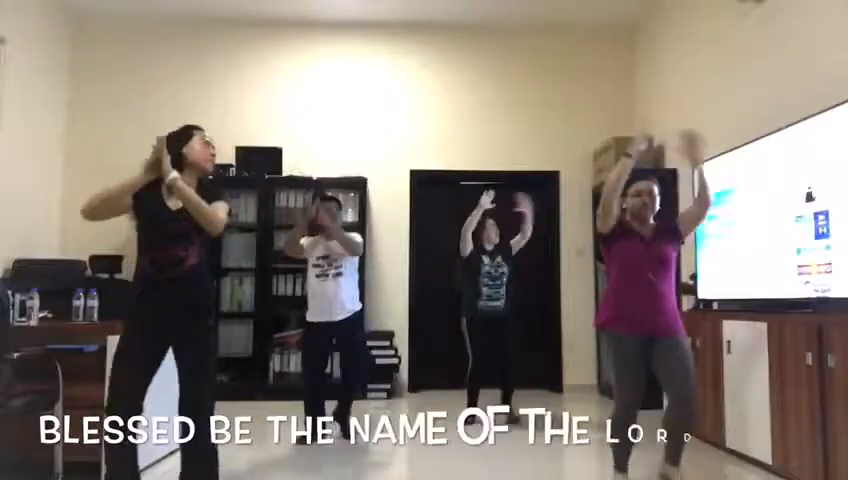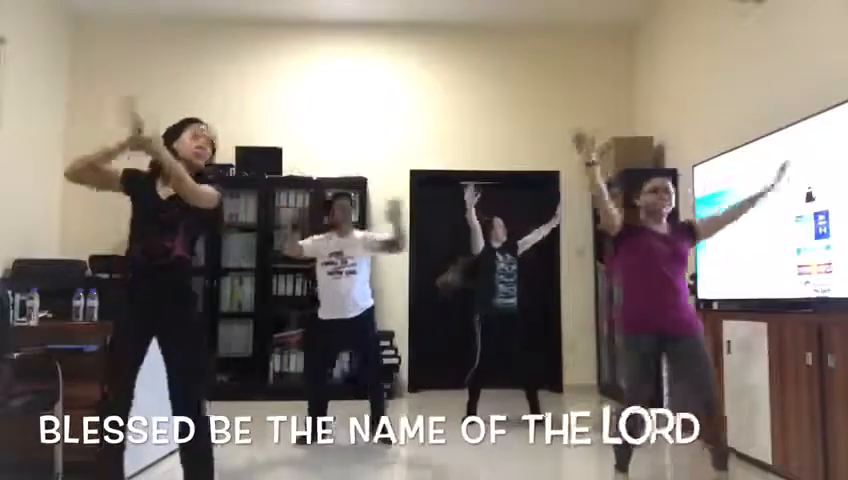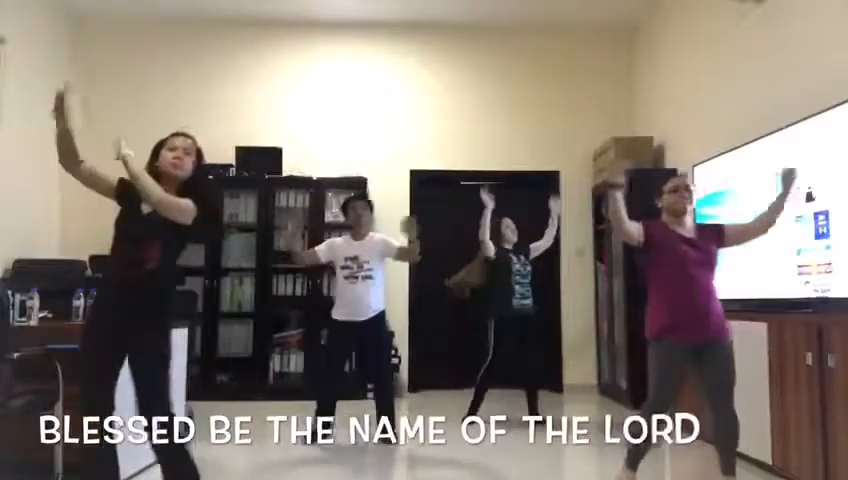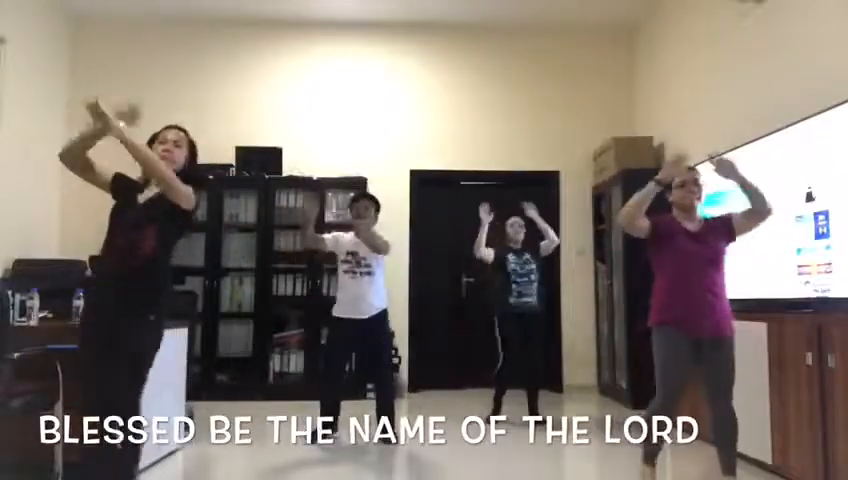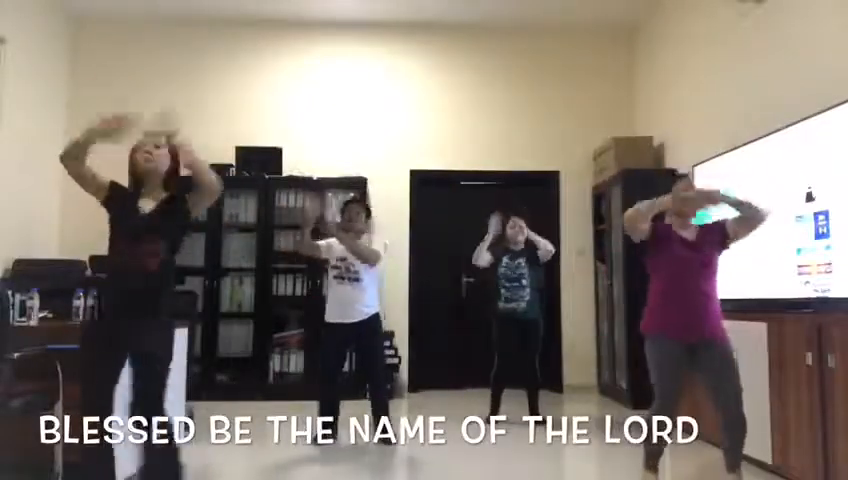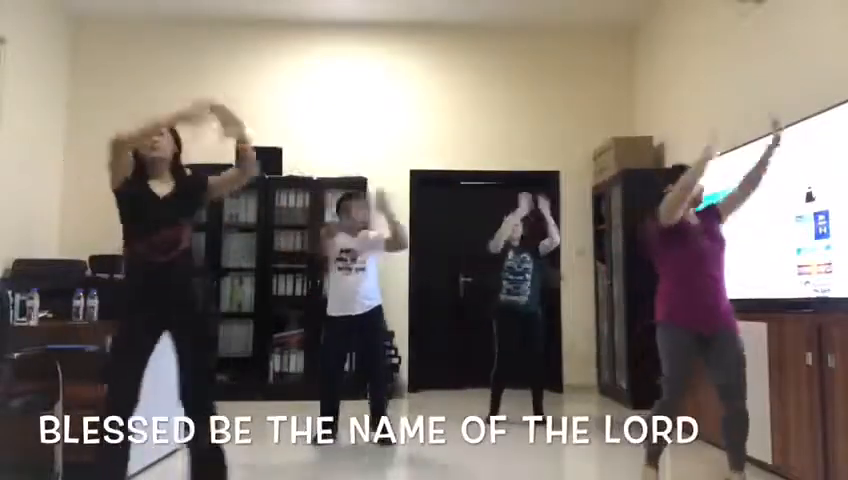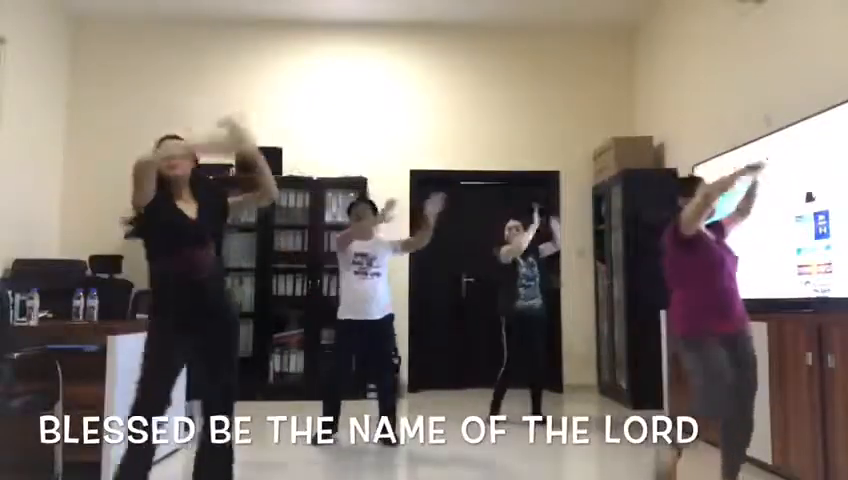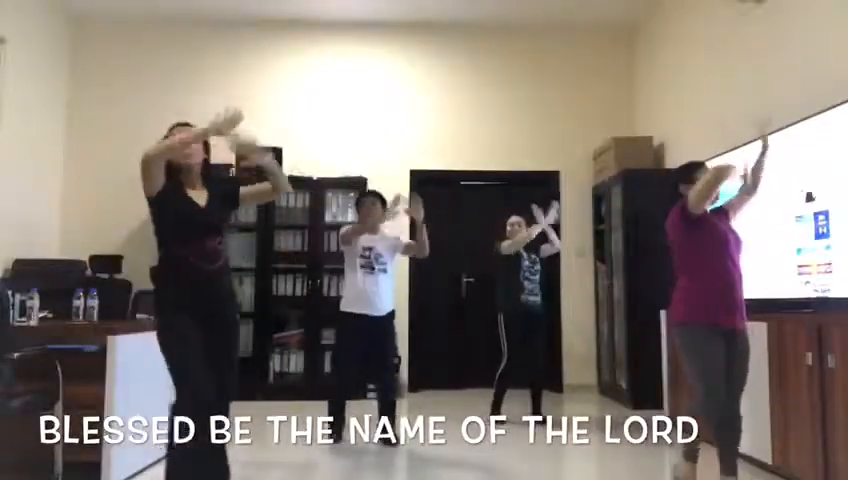
dt=0.2s
person 1, frame 1
left shoulder: (211, 198)
right shoulder: (143, 194)
left elbow: (215, 226)
right elbow: (89, 211)
left wrist: (173, 178)
right wrist: (146, 175)
left hip: (195, 315)
right hip: (146, 313)
left knee: (197, 415)
right knee: (120, 410)
person 1, frame 2
left shoulder: (206, 190)
right shoulder: (138, 181)
left elbow: (193, 195)
right elbow: (74, 173)
left wrist: (157, 147)
right wrist: (125, 144)
left hip: (179, 305)
right hip: (133, 302)
left knee: (188, 408)
right knee: (114, 403)
person 1, frame 3
left shoulder: (189, 206)
right shoulder: (128, 193)
left elbow: (159, 202)
right elbow: (72, 165)
left wrist: (128, 157)
right wrist: (62, 120)
left hip: (150, 318)
right hip: (106, 313)
left knee: (155, 412)
right knee: (95, 410)
person 1, frame 4
left shoulder: (184, 195)
right shoulder: (125, 187)
left elbow: (162, 177)
right elbow: (70, 159)
left wrist: (120, 130)
right wrist: (101, 127)
left hip: (143, 313)
right hip: (101, 307)
left knee: (123, 407)
right knee: (97, 407)
person 1, frame 5
left shoulder: (182, 203)
right shoulder: (119, 198)
left elbow: (212, 184)
right elbow: (70, 161)
left wrist: (177, 142)
right wrist: (96, 134)
left hip: (153, 318)
right hip: (108, 315)
left knee: (148, 409)
right knee: (94, 411)
person 1, frame 6
left shoulder: (194, 187)
right shoulder: (128, 184)
left elbow: (247, 173)
right elbow: (119, 143)
left wrist: (240, 134)
right wrist: (181, 115)
left hip: (187, 301)
right hip: (141, 301)
left knee: (199, 398)
right knee: (119, 399)
person 1, frame 7
left shoulder: (213, 203)
right shoulder: (151, 203)
left elbow: (267, 194)
right elbow: (142, 165)
left wrist: (252, 153)
right wrist: (208, 144)
left hip: (216, 315)
right hip: (170, 316)
left knee: (219, 406)
right knee: (150, 402)
person 1, frame 8
left shoulder: (222, 191)
right shoulder: (162, 190)
left elbow: (280, 189)
right elbow: (152, 156)
left wrist: (267, 162)
right wrist: (213, 127)
left hip: (219, 306)
right hip: (176, 308)
left knee: (218, 398)
right knee: (194, 394)
person 2, frame 1
left shoulder: (672, 232)
right shoulder: (614, 232)
left elbow: (703, 204)
right elbow: (608, 194)
left wrist: (697, 163)
right wrist: (631, 155)
left hip: (667, 330)
right hip: (623, 330)
left knee: (685, 398)
right knee: (627, 403)
person 2, frame 2
left shoulder: (684, 232)
right shoulder: (624, 230)
left elbow: (729, 216)
right elbow: (603, 200)
left wrist: (767, 188)
right wrist: (591, 162)
left hip: (684, 327)
right hip: (639, 330)
left knee: (707, 400)
right knee: (635, 402)
person 2, frame 3
left shoulder: (710, 234)
right shoulder: (651, 233)
left elbow: (758, 227)
right elbow: (621, 226)
left wrist: (784, 194)
right wrist: (616, 188)
left hip: (713, 332)
right hip: (669, 334)
left knee: (724, 409)
right knee: (657, 406)
person 2, frame 4
left shoulder: (719, 227)
right shoulder: (659, 227)
left elbow: (762, 211)
right elbow: (626, 220)
left wrist: (737, 177)
right wrist: (659, 180)
left hip: (716, 328)
right hip: (672, 327)
left knee: (722, 404)
right knee: (667, 399)
person 2, frame 5
left shoulder: (714, 233)
right shoulder: (656, 233)
left elbow: (758, 217)
right elbow: (630, 220)
left wrist: (722, 198)
right wrist: (671, 198)
left hip: (709, 334)
right hip: (665, 334)
left knee: (733, 407)
right knee: (666, 406)
person 2, frame 6
left shoulder: (709, 217)
right shoulder: (664, 222)
left elbow: (745, 188)
right elbow: (678, 195)
left wrist: (770, 150)
right wrist: (704, 158)
left hip: (720, 323)
right hip: (678, 324)
left knee: (736, 402)
right knee: (673, 398)
person 2, frame 7
left shoulder: (714, 232)
right shoulder: (680, 233)
left elbow: (742, 212)
right elbow: (708, 194)
left wrist: (754, 181)
right wrist: (740, 173)
left hip: (735, 331)
right hip: (698, 333)
left knee: (742, 414)
right knee: (720, 402)
right ankle: (675, 448)
person 2, frame 8
left shoulder: (718, 217)
right shoulder: (684, 214)
left elbow: (748, 193)
right elbow: (718, 174)
left wrist: (762, 156)
right wrist: (725, 167)
left hip: (732, 322)
right hip: (696, 322)
left knee: (730, 406)
right knee: (710, 399)
person 3, frame 1
left shoulder: (351, 237)
right shoulder: (310, 244)
left elbow: (356, 249)
right elbow: (289, 249)
left wrist: (330, 225)
right wrist: (303, 222)
left hip: (349, 317)
right hip: (317, 320)
left knee: (355, 370)
right knee: (313, 375)
left ankle: (342, 413)
right ankle: (314, 427)
person 3, frame 2
left shoulder: (366, 238)
right shoulder: (319, 242)
left elbow: (397, 246)
right elbow: (291, 251)
left wrist: (396, 222)
right wrist: (288, 227)
left hip: (361, 315)
right hip: (328, 318)
left knee: (372, 372)
right knee: (316, 373)
left ankle: (379, 425)
right ankle: (314, 428)
person 3, frame 3
left shoulder: (381, 242)
right shoulder: (335, 245)
left elbow: (411, 256)
right elbow: (305, 259)
left wrist: (413, 236)
right wrist: (294, 238)
left hip: (373, 319)
right hip: (342, 320)
left knee: (382, 375)
right knee: (330, 374)
left ankle: (386, 428)
person 3, frame 4
left shoulder: (376, 239)
right shoulder: (340, 239)
left elbow: (381, 247)
right elbow: (313, 242)
left wrist: (363, 226)
right wrist: (309, 221)
left hip: (375, 317)
right hip: (343, 317)
left knee: (382, 373)
right knee: (331, 372)
left ankle: (387, 427)
right ankle: (327, 425)
person 3, frame 5
left shoulder: (372, 247)
right shoulder: (332, 245)
left elbow: (370, 258)
right elbow: (306, 249)
left wrist: (336, 233)
right wrist: (308, 225)
left hip: (367, 320)
right hip: (335, 321)
left knee: (376, 375)
right knee: (328, 376)
right ankle: (328, 428)
person 3, frame 6
left shoulder: (375, 238)
right shoulder: (334, 240)
left elbow: (402, 243)
right elbow: (324, 236)
left wrist: (387, 213)
right wrist: (348, 222)
left hip: (369, 313)
right hip: (337, 315)
left knee: (376, 372)
right knee: (329, 373)
left ankle: (380, 426)
right ankle: (329, 427)
person 3, frame 7
left shoulder: (386, 244)
right shoulder: (345, 244)
left elbow: (419, 242)
right elbow: (345, 237)
left wrist: (429, 219)
right wrist: (379, 218)
left hip: (381, 319)
right hip: (349, 319)
left knee: (386, 377)
right knee: (338, 375)
left ankle: (388, 428)
right ankle: (328, 428)
person 3, frame 8
left shoulder: (391, 241)
right shoulder: (351, 235)
left elbow: (422, 251)
right elbow: (347, 236)
left wrist: (419, 222)
right wrist: (384, 216)
left hip: (383, 315)
right hip: (352, 314)
left knee: (385, 375)
right knee: (343, 372)
left ankle: (387, 428)
right ankle: (335, 425)
person 4, frame 1
left shoulder: (506, 251)
right shoulder: (471, 252)
left elbow: (526, 234)
right elbow: (466, 231)
left wrist: (527, 212)
right wrist: (481, 207)
left hip: (501, 317)
right hip: (475, 317)
left knee: (507, 361)
right knee: (477, 362)
left ankle: (507, 408)
right ankle: (471, 410)
person 4, frame 2
left shoulder: (512, 249)
right shoulder: (481, 251)
left elbow: (536, 235)
right elbow: (476, 228)
left wrist: (556, 219)
right wrist: (469, 207)
left hip: (510, 315)
right hip: (488, 316)
left knee: (522, 360)
right knee: (483, 362)
left ankle: (535, 409)
right ankle: (471, 410)
person 4, frame 3
left shoulder: (524, 252)
right shoulder: (495, 253)
left elbow: (547, 240)
right elbow: (484, 238)
left wrist: (554, 215)
right wrist: (488, 210)
left hip: (527, 316)
right hip: (503, 317)
left knee: (532, 364)
right knee: (494, 361)
left ankle: (534, 411)
right ankle: (473, 410)
person 4, frame 4
left shoulder: (533, 250)
right shoulder: (500, 252)
left elbow: (554, 241)
right elbow: (479, 252)
left wrist: (535, 217)
right wrist: (485, 224)
left hip: (533, 315)
right hip: (508, 315)
left knee: (534, 362)
right knee: (508, 362)
left ankle: (534, 411)
right ankle: (496, 409)
person 4, frame 5
left shoulder: (533, 254)
right shoulder: (498, 252)
left elbow: (550, 250)
right elbow: (477, 261)
left wrist: (529, 233)
right wrist: (490, 234)
left hip: (530, 318)
right hip: (504, 318)
left knee: (530, 364)
right knee: (502, 362)
left ankle: (534, 411)
right ankle: (494, 411)
person 4, frame 6
left shoulder: (533, 249)
right shoulder: (501, 248)
left elbow: (555, 241)
right elbow: (497, 240)
left wrist: (546, 213)
right wrist: (520, 211)
left hip: (531, 314)
right hip: (506, 312)
left knee: (537, 360)
right knee: (503, 360)
left ankle: (538, 411)
right ankle: (494, 410)
person 4, frame 7
left shoulder: (533, 252)
right shoulder: (505, 253)
left elbow: (556, 245)
right elbow: (518, 247)
left wrist: (554, 224)
right wrist: (534, 226)
left hip: (536, 316)
right hip: (513, 316)
left knee: (537, 363)
right knee: (511, 362)
left ankle: (537, 411)
right ankle: (494, 410)
person 4, frame 8
left shoulder: (532, 249)
right shoulder: (504, 248)
left elbow: (556, 246)
right elbow: (524, 238)
left wrist: (544, 222)
right wrist: (545, 221)
left hip: (535, 313)
right hip: (512, 312)
left knee: (538, 362)
right knee: (511, 360)
left ankle: (536, 411)
right ankle: (495, 410)
